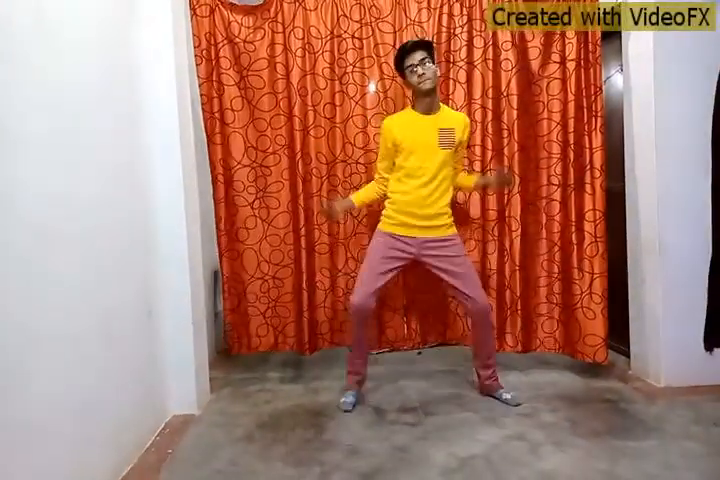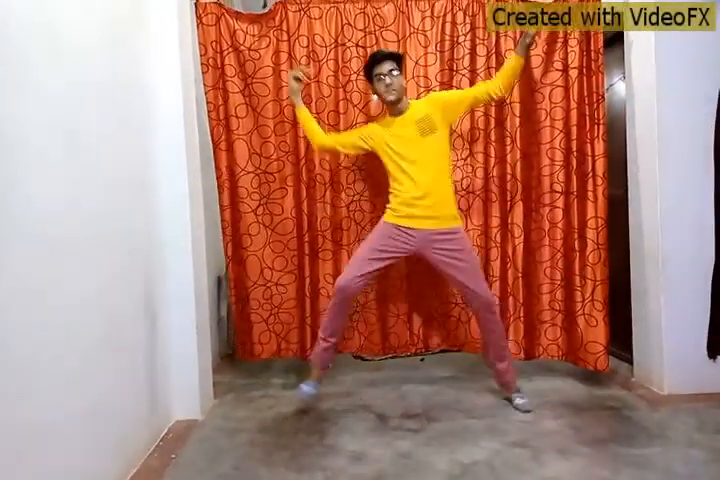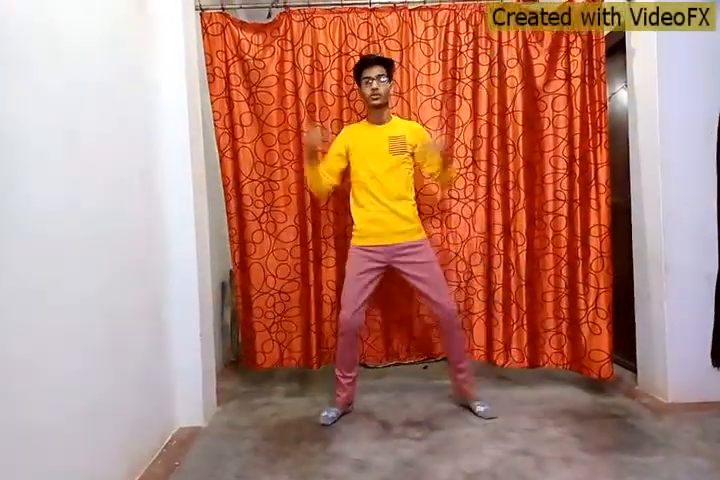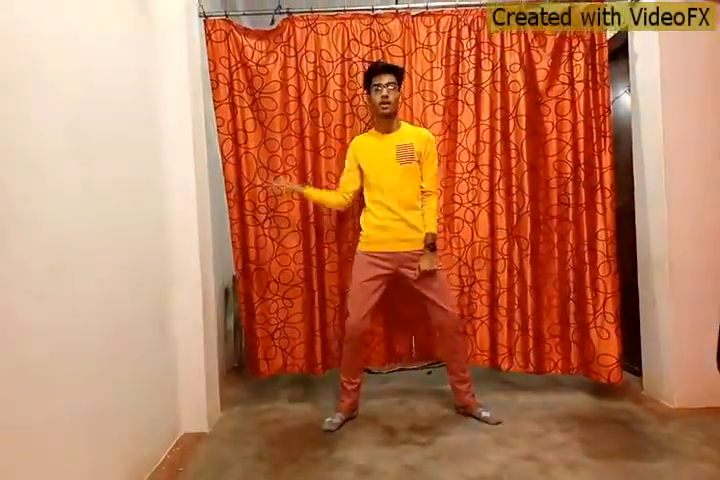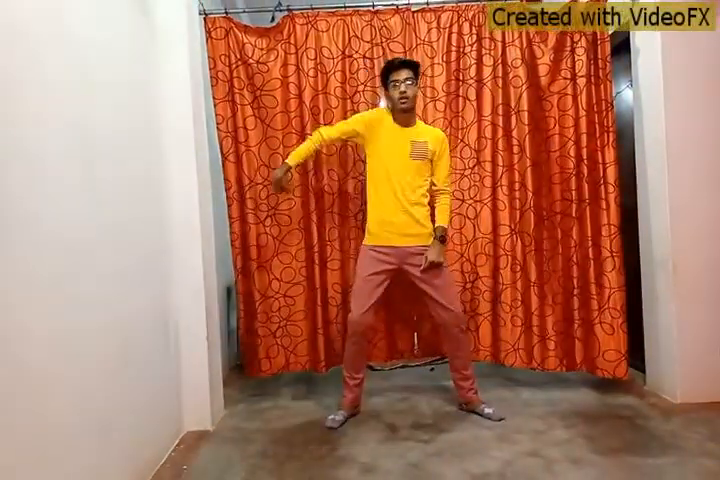
dt=0.3s
person 1, frame 1
left shoulder: (459, 122)
right shoulder: (392, 126)
right elbow: (382, 181)
left wrist: (488, 181)
right wrist: (348, 203)
left hip: (440, 235)
right hip: (393, 232)
left knee: (480, 306)
right knee: (360, 303)
left ankle: (488, 381)
right ankle: (354, 382)
person 1, frame 2
left shoulder: (439, 105)
right shoulder: (373, 132)
left elbow: (494, 90)
right elbow: (322, 142)
left wrist: (520, 52)
right wrist: (297, 98)
left hip: (444, 229)
right hip: (396, 226)
left knee: (485, 302)
right knee: (345, 287)
left ankle: (507, 381)
right ankle: (318, 369)
person 1, frame 3
left shoulder: (413, 132)
right shoulder: (348, 137)
left elbow: (435, 185)
right elbow: (321, 187)
left wrist: (439, 163)
right wrist: (313, 153)
left hip: (410, 241)
right hip: (365, 245)
left knee: (447, 312)
right knee: (349, 320)
left ankle: (466, 392)
right ankle: (343, 398)
person 1, frame 4
left shoulder: (422, 139)
right shoulder: (359, 146)
left elbow: (430, 196)
right elbow: (341, 198)
left wrist: (430, 247)
right wrist: (298, 190)
left hip: (416, 250)
right hip: (371, 251)
left knee: (449, 322)
right knee: (355, 328)
left ankle: (466, 399)
right ankle: (347, 404)
person 1, frame 5
left shoulder: (435, 137)
right shoulder: (372, 123)
left elbow: (442, 193)
right elbow: (323, 135)
left wrist: (439, 240)
right wrist: (286, 166)
left hip: (423, 245)
right hip: (377, 245)
left knee: (452, 319)
right knee: (358, 321)
left ankle: (469, 396)
right ankle: (349, 401)
